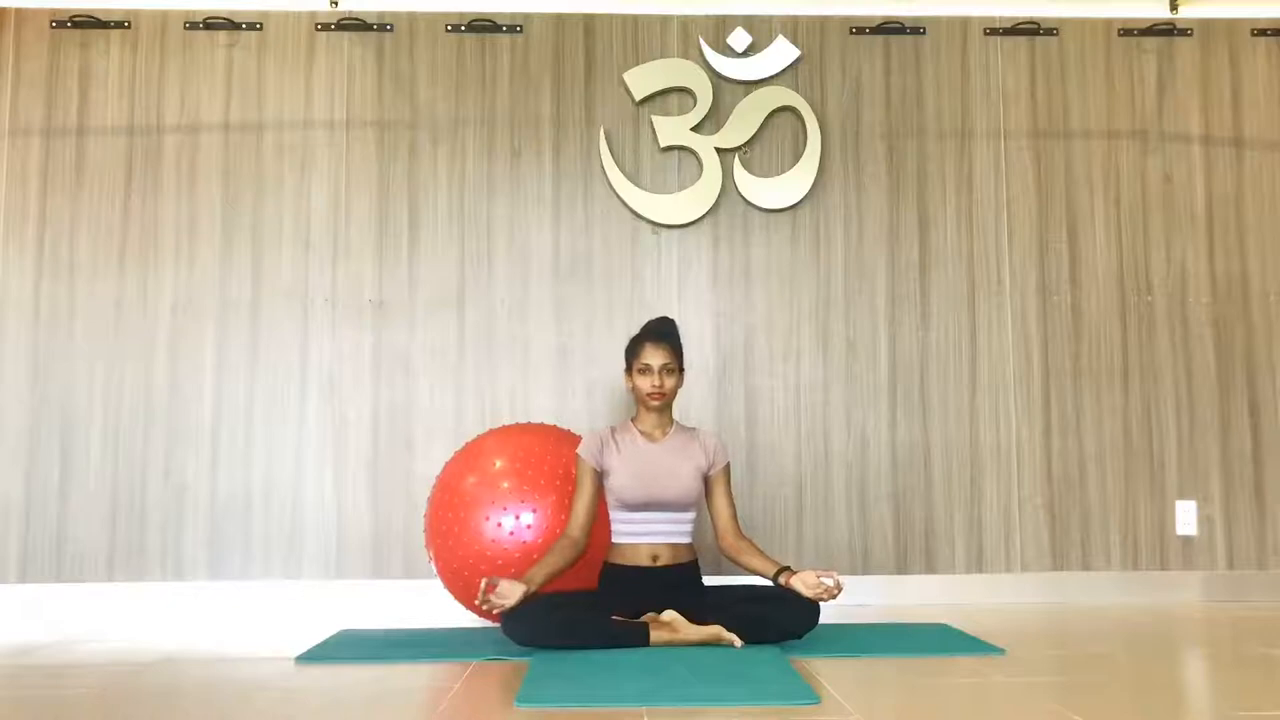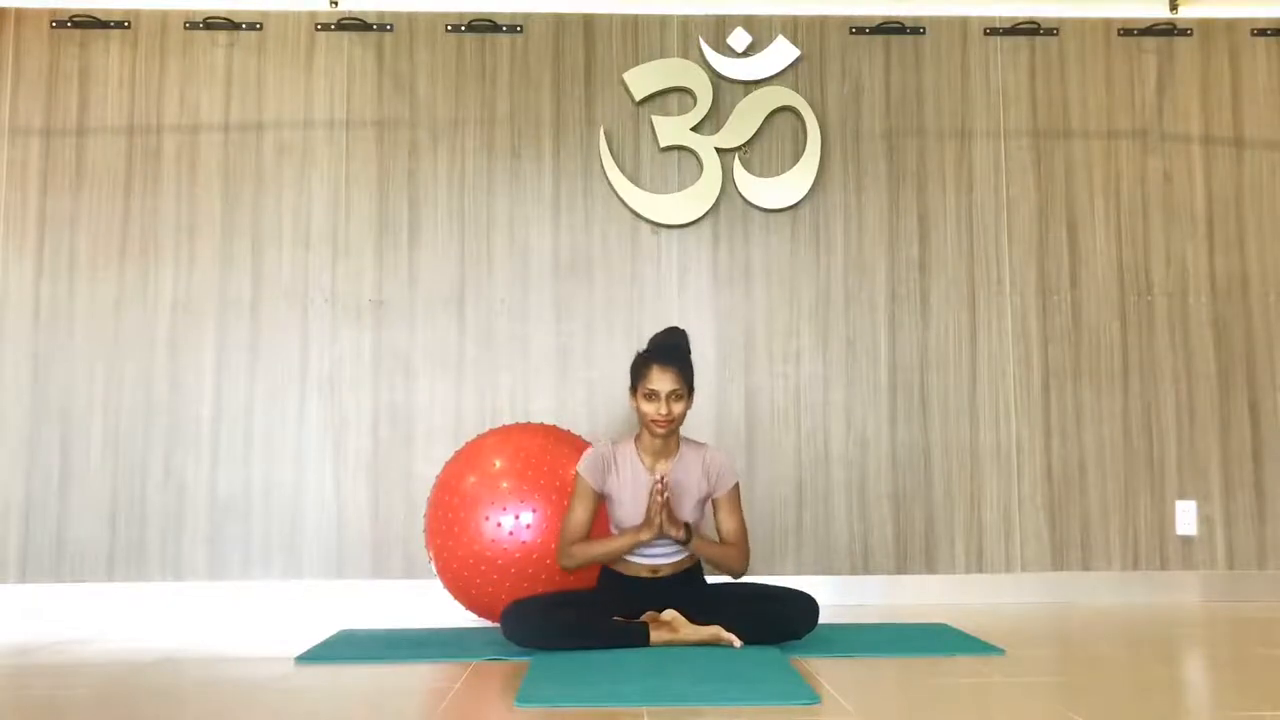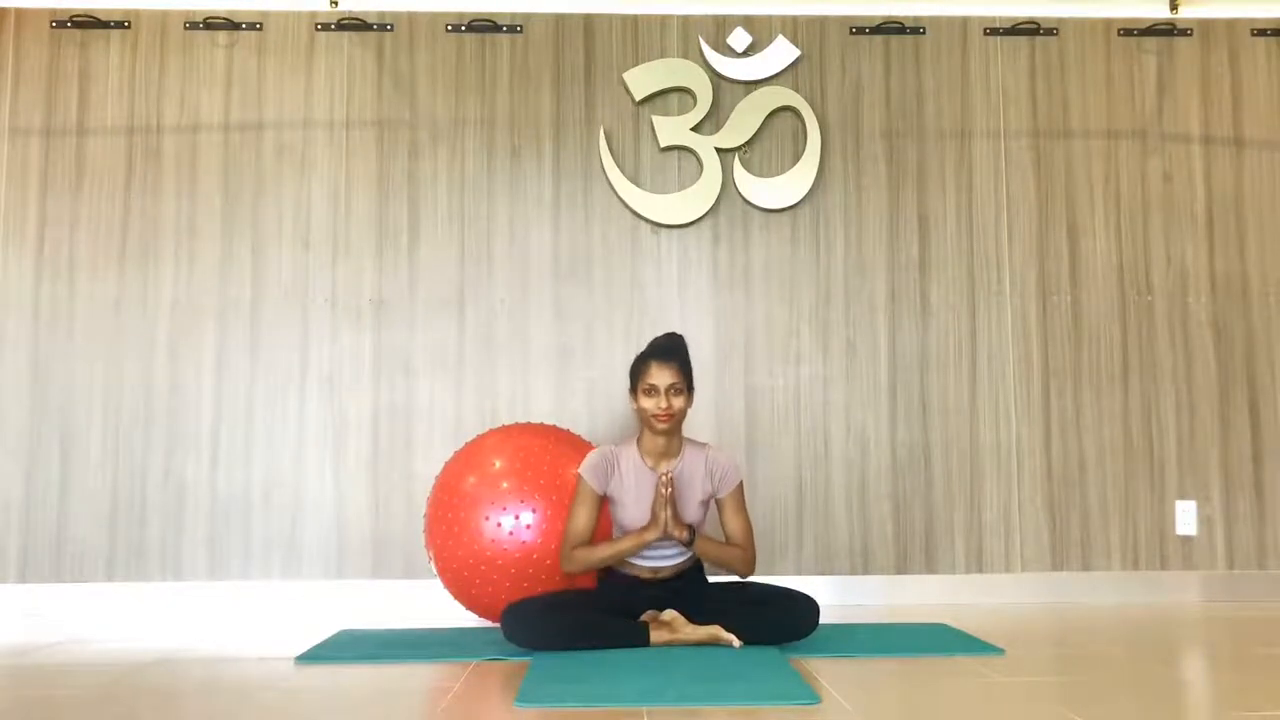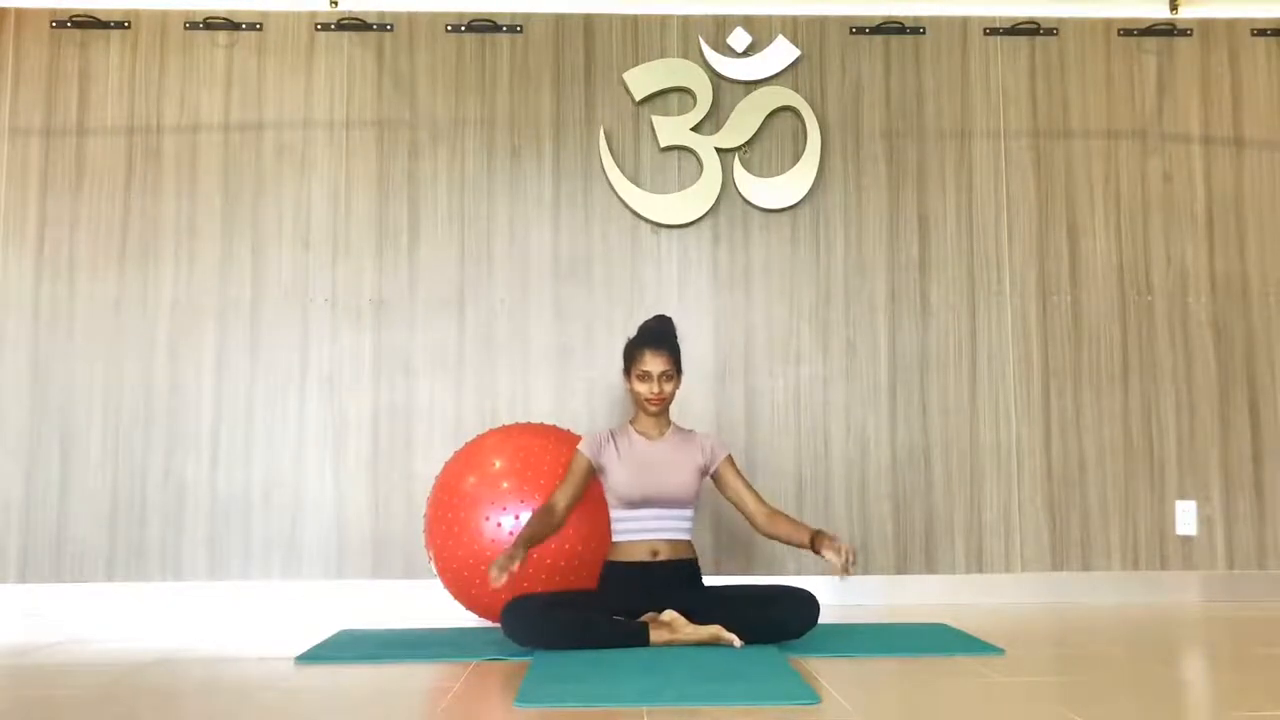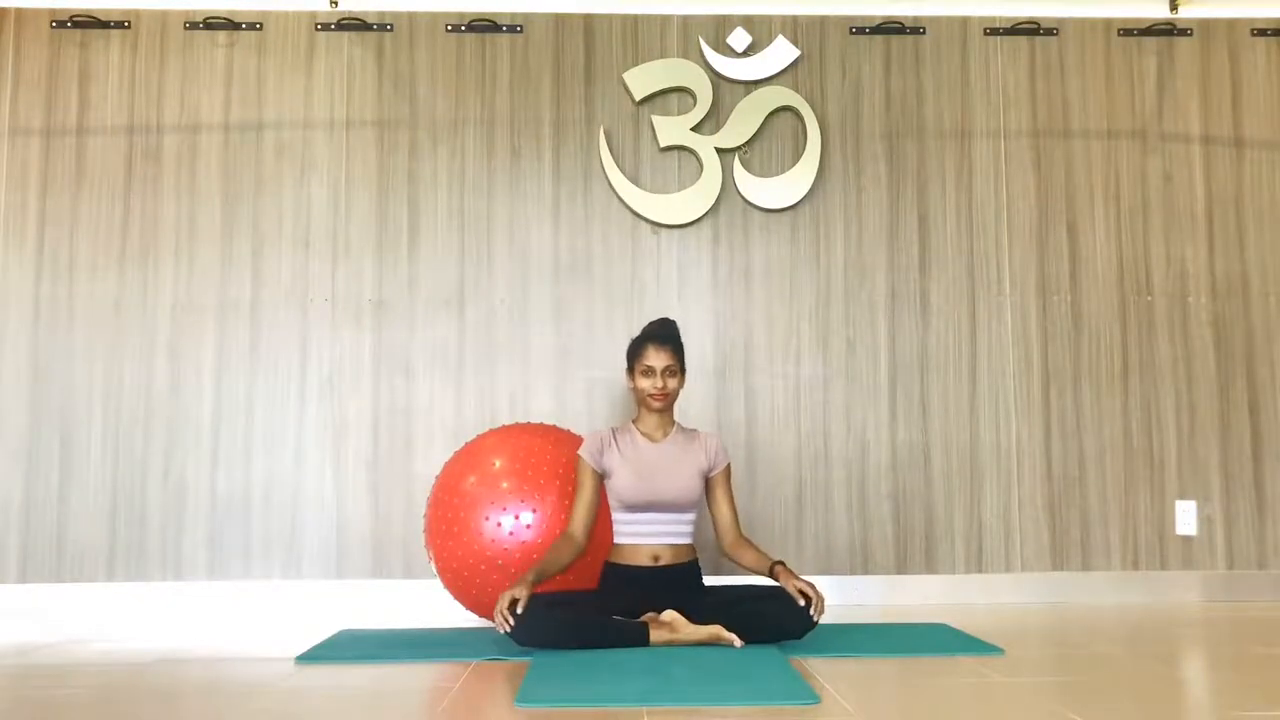
dt=1s
person 1, frame 1
left shoulder: (706, 446)
right shoulder: (600, 444)
left elbow: (730, 537)
right elbow: (574, 536)
left wrist: (786, 575)
right wrist: (526, 584)
left hip: (687, 588)
right hip: (618, 588)
left knee: (800, 609)
right knee: (521, 619)
left ankle: (636, 629)
right ankle: (677, 632)
person 1, frame 2
left shoulder: (712, 463)
right shoulder: (601, 459)
left elbow: (738, 563)
right elbow: (568, 555)
left wrist: (680, 530)
right wrist: (643, 531)
left hip: (687, 591)
right hip: (618, 591)
left knee: (801, 609)
right knee: (519, 620)
left ankle: (633, 628)
right ankle: (671, 632)
person 1, frame 3
left shoulder: (716, 464)
right shoulder: (604, 462)
left elbow: (744, 561)
right elbow: (571, 559)
left wrist: (683, 531)
right wrist: (649, 531)
left hip: (689, 591)
right hip: (620, 593)
left knee: (801, 612)
right knee: (519, 620)
left ankle: (645, 627)
right ankle: (669, 633)
person 1, frame 4
left shoulder: (703, 447)
right shoulder: (601, 445)
left elbow: (762, 516)
right elbow: (555, 508)
left wrist: (816, 538)
right wrist: (520, 546)
left hip: (686, 587)
right hip: (621, 587)
left knee: (802, 606)
right knee: (520, 616)
left ankle: (631, 630)
right ankle: (668, 633)
person 1, frame 5
left shoulder: (707, 447)
right shoulder: (601, 445)
left elbow: (731, 537)
right elbow: (575, 535)
left wrist: (779, 570)
right wrist: (529, 579)
left hip: (686, 588)
right hip: (620, 588)
left knee: (796, 611)
right knee: (525, 619)
left ankle: (632, 629)
right ankle: (674, 632)
